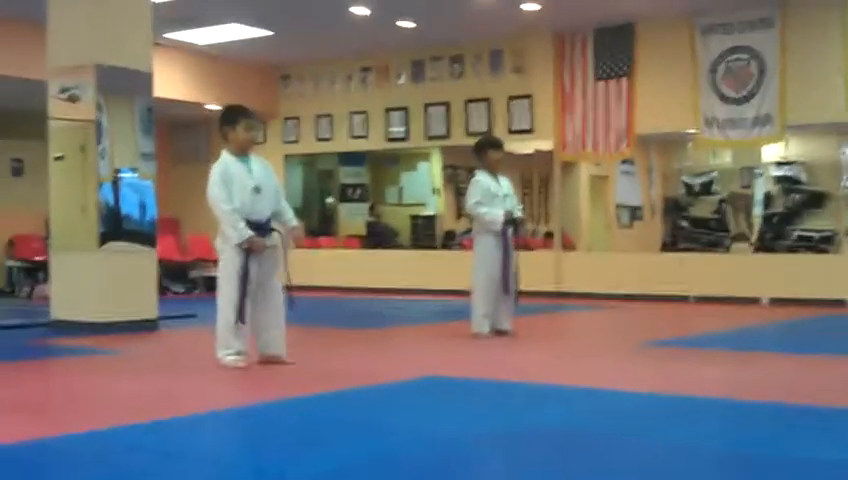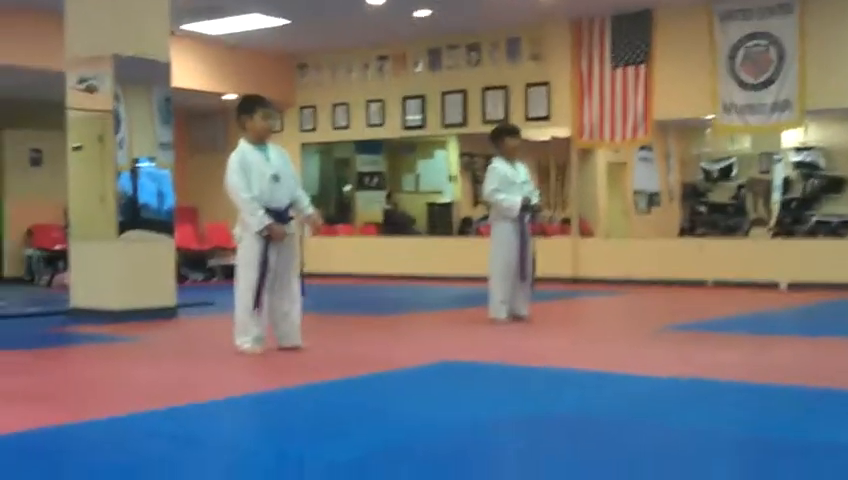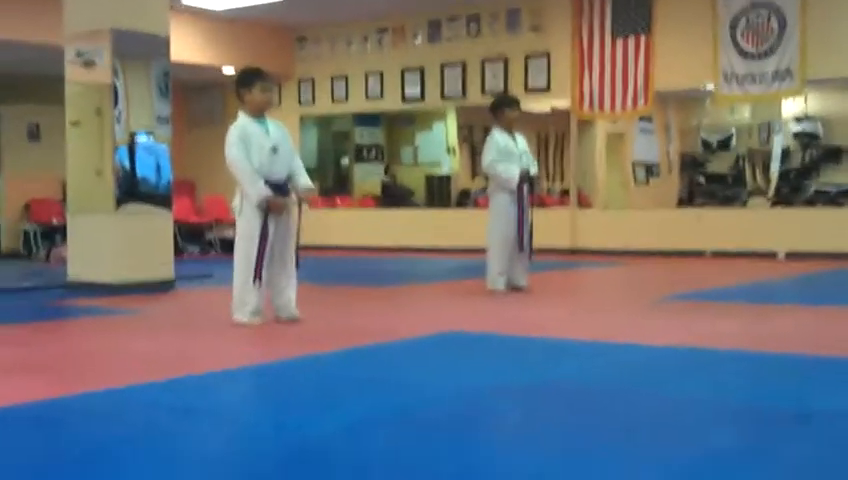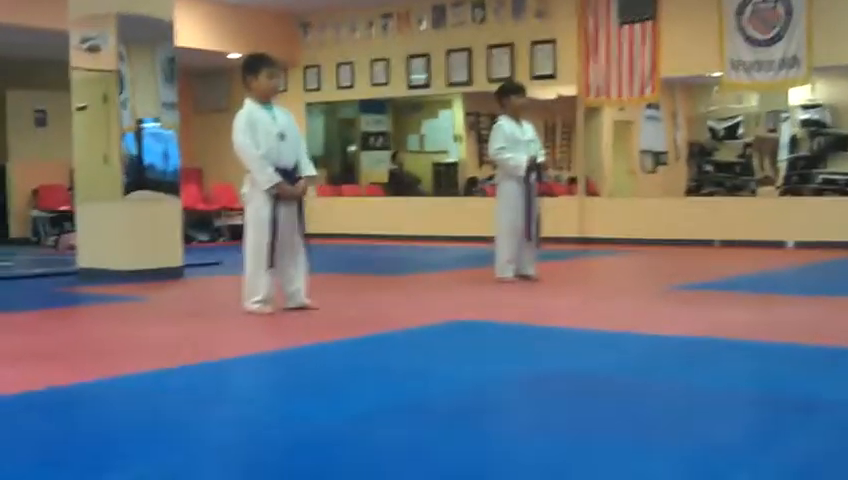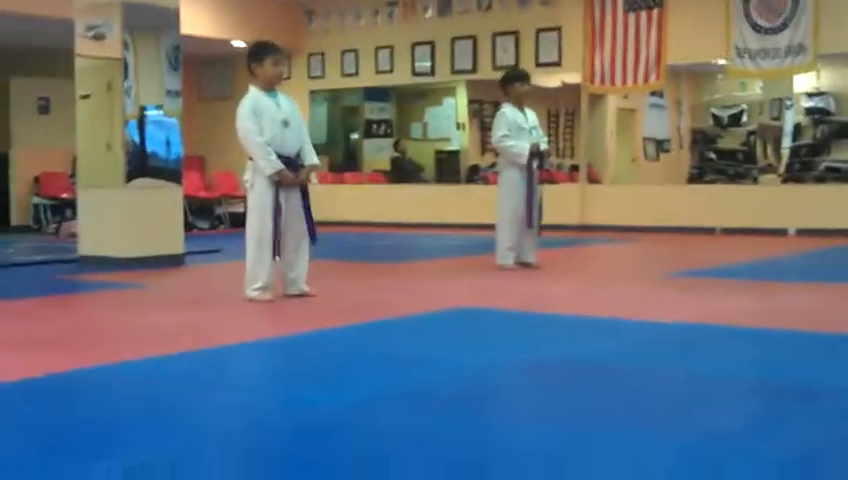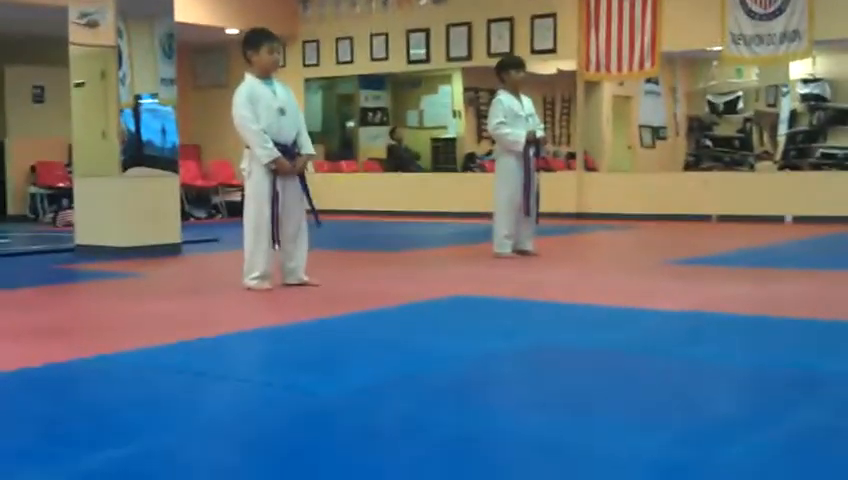
dt=0.1s
person 1, frame 1
left shoulder: (263, 166)
right shoulder: (221, 169)
left elbow: (277, 199)
right elbow: (222, 208)
left wrist: (291, 224)
right wrist: (247, 238)
left hip: (267, 240)
right hip: (237, 243)
left knee: (271, 296)
right knee: (234, 298)
left ankle: (271, 350)
right ankle: (231, 352)
person 1, frame 2
left shoulder: (280, 154)
right shoulder: (239, 157)
left elbow: (294, 187)
right elbow: (241, 196)
left wrist: (308, 212)
right wrist: (266, 225)
left hip: (284, 227)
right hip: (255, 230)
left knee: (287, 285)
right knee: (252, 284)
left ankle: (288, 336)
right ankle: (248, 339)
person 1, frame 3
left shoulder: (278, 128)
right shoulder: (238, 130)
left elbow: (292, 159)
right elbow: (241, 168)
left wrist: (304, 186)
right wrist: (267, 197)
left hip: (283, 200)
right hip: (254, 203)
left knee: (284, 258)
right knee: (251, 257)
left ankle: (285, 310)
right ankle: (246, 311)
person 1, frame 4
left shoulder: (285, 115)
right shoulder: (245, 116)
left elbow: (299, 147)
right elbow: (250, 155)
left wrist: (306, 176)
right wrist: (276, 184)
left hip: (291, 187)
right hip: (263, 189)
left knee: (293, 244)
right knee: (261, 244)
left ankle: (295, 297)
right ankle: (257, 299)
person 1, frame 5
left shoulder: (288, 102)
right shoulder: (249, 104)
left elbow: (302, 135)
right elbow: (254, 142)
left wrist: (308, 165)
right wrist: (278, 171)
left hip: (294, 175)
right hip: (265, 176)
left knee: (296, 231)
right knee: (262, 231)
left ankle: (295, 284)
right ankle: (257, 286)
person 1, frame 6
left shoulder: (284, 90)
right shoulder: (245, 91)
left elbow: (299, 123)
right elbow: (250, 130)
left wrist: (304, 154)
right wrist: (275, 159)
left hip: (291, 163)
right hip: (262, 164)
left knee: (294, 219)
right knee: (260, 219)
left ankle: (294, 273)
right ankle: (256, 276)
person 2, frame 1
left shoulder: (505, 181)
right shoulder: (478, 181)
left elbow: (514, 206)
right elbow: (472, 207)
left wrist: (516, 216)
right wrist: (499, 217)
left hip: (505, 236)
right hip: (487, 236)
left knee: (506, 280)
right knee: (486, 280)
left ankle: (501, 323)
right ankle: (481, 326)
person 2, frame 2
left shoulder: (522, 168)
right shoulder: (495, 168)
left elbow: (532, 191)
right elbow: (490, 194)
left wrist: (533, 202)
right wrist: (517, 203)
left hip: (522, 222)
right hip: (504, 222)
left knee: (523, 266)
right knee: (503, 267)
left ankle: (518, 309)
right ankle: (499, 311)
person 2, frame 3
left shoulder: (521, 139)
right shoulder: (494, 139)
left elbow: (530, 163)
right elbow: (489, 165)
left wrist: (532, 174)
right wrist: (516, 175)
left hip: (520, 194)
right hip: (503, 193)
left knee: (521, 237)
right knee: (501, 238)
left ankle: (517, 279)
right ankle: (497, 282)
person 2, frame 4
left shoulder: (528, 127)
right shoulder: (501, 126)
left elbow: (538, 150)
right elbow: (496, 153)
left wrist: (539, 161)
right wrist: (523, 163)
left hip: (528, 181)
right hip: (510, 181)
left knee: (529, 225)
right knee: (509, 226)
left ankle: (524, 269)
right ankle: (505, 271)
person 2, frame 5
left shoulder: (531, 114)
right shoulder: (504, 114)
left elbow: (540, 138)
right elbow: (499, 141)
left wrist: (542, 149)
right wrist: (526, 150)
left hip: (530, 169)
right hip: (512, 169)
left knee: (531, 212)
right knee: (511, 213)
left ankle: (526, 256)
right ankle: (506, 258)
person 2, frame 6
left shoulder: (527, 101)
right shoulder: (500, 101)
left elbow: (537, 125)
right elbow: (495, 128)
left wrist: (539, 136)
right wrist: (522, 137)
left hip: (527, 156)
right hip: (509, 156)
left knee: (528, 201)
right knee: (508, 201)
left ankle: (523, 244)
right ankle: (503, 246)
